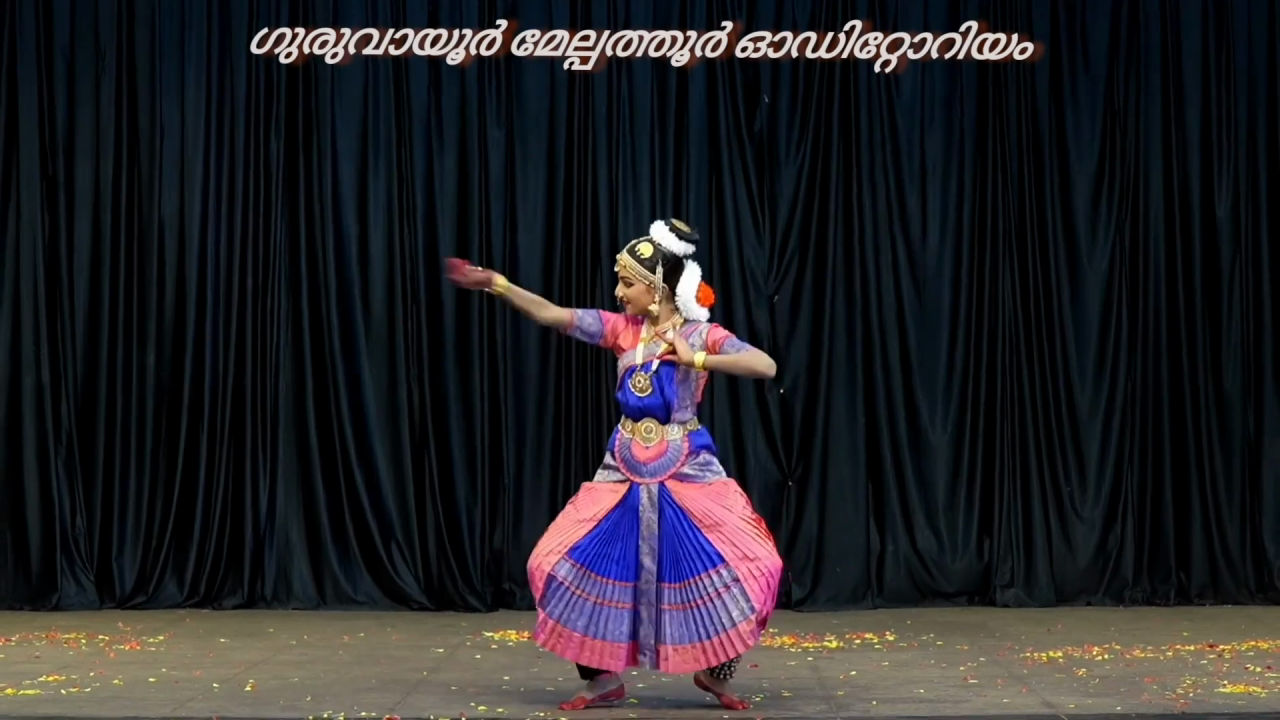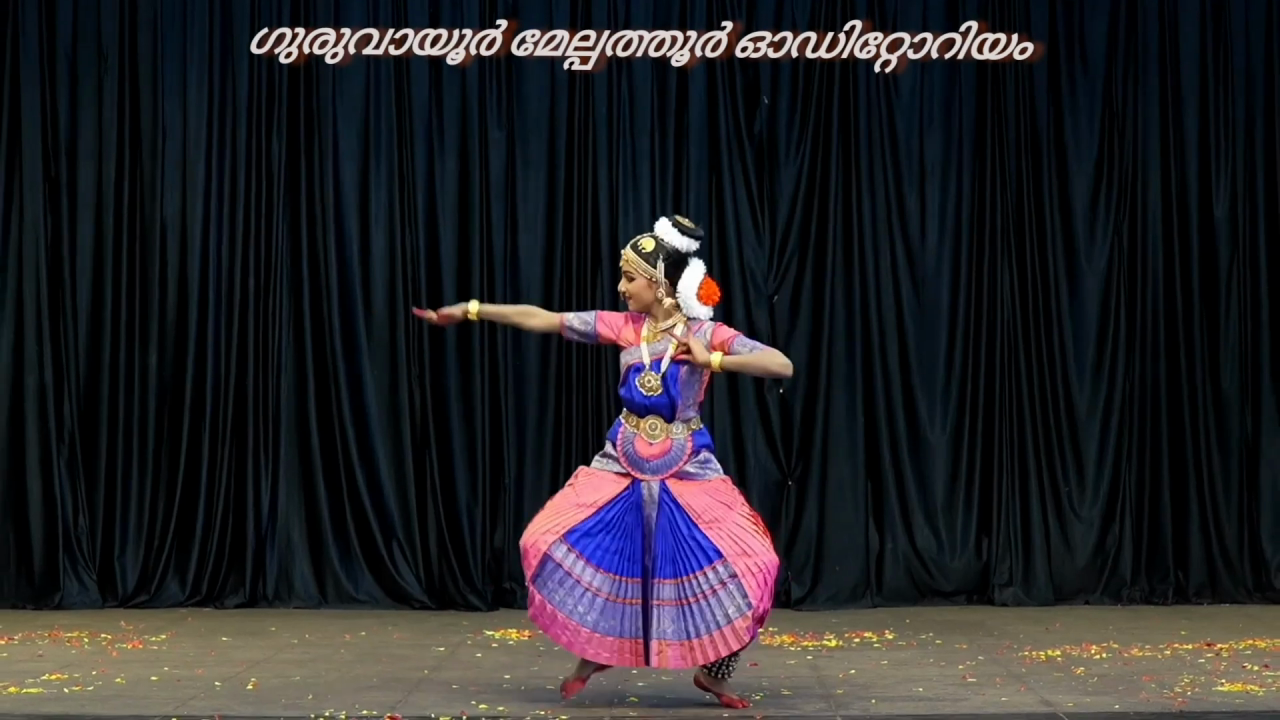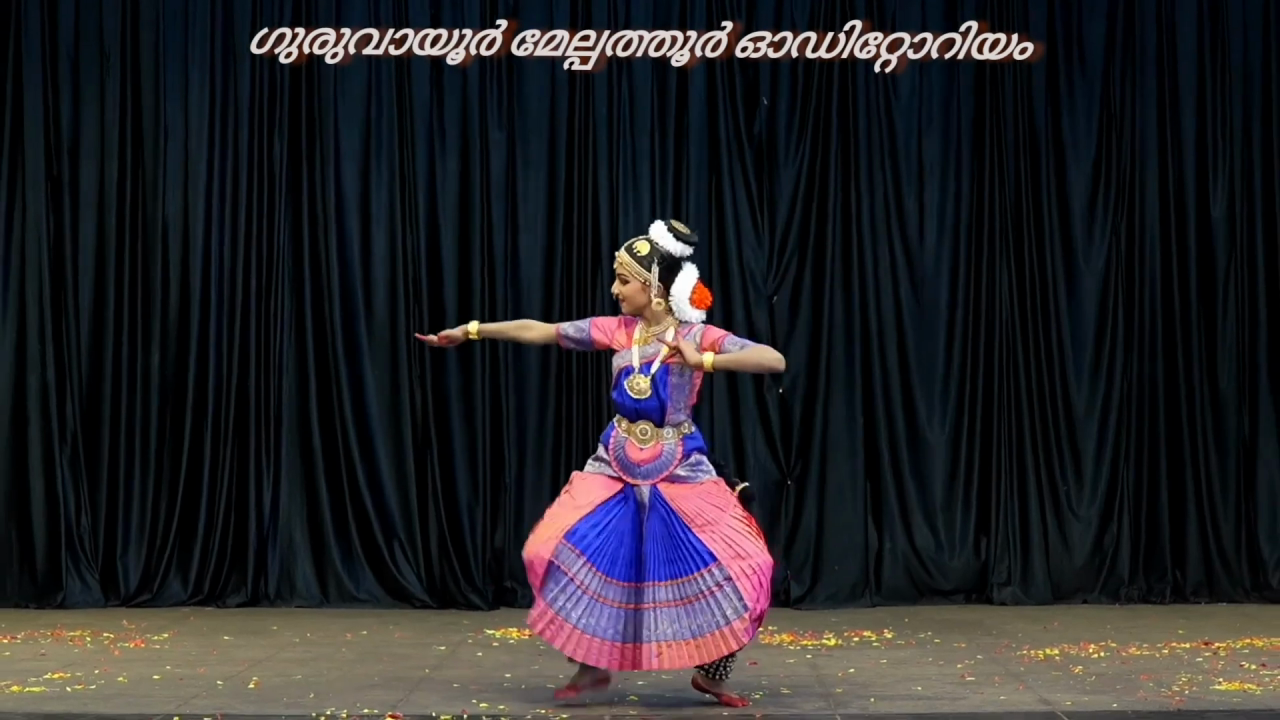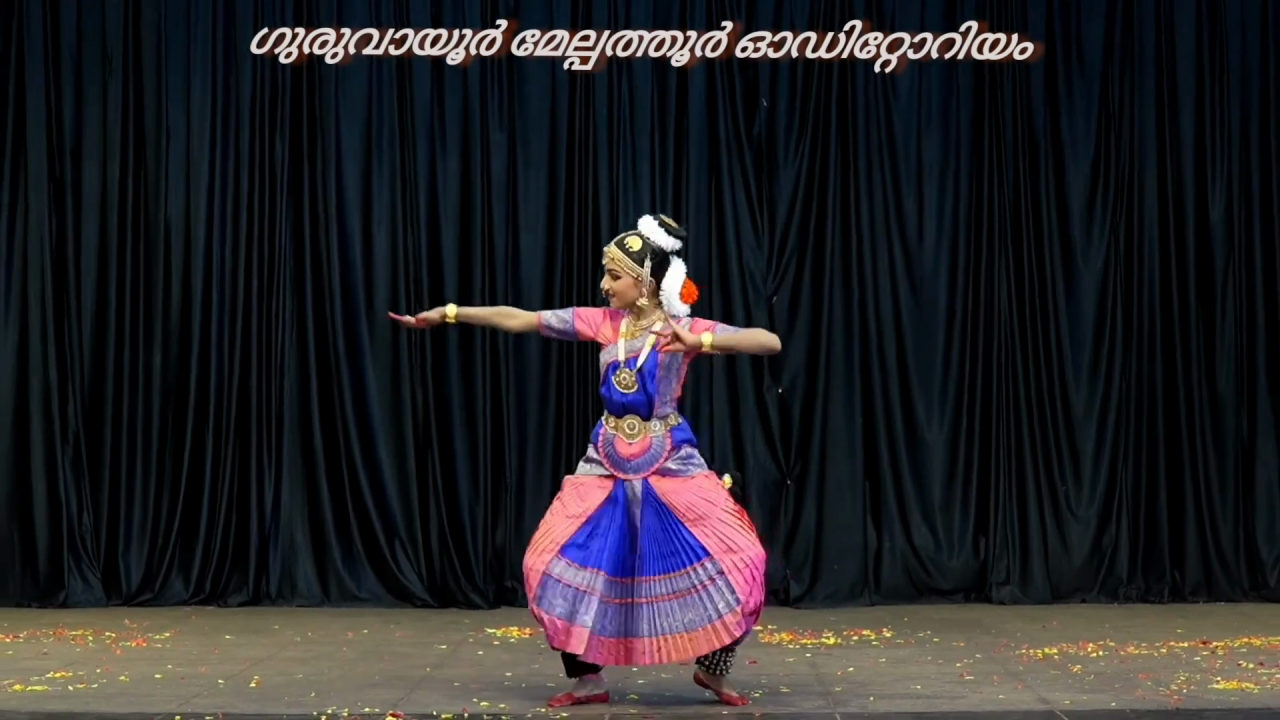
dt=0.1s
person 1, frame 1
left shoulder: (704, 336)
right shoulder: (618, 329)
left elbow: (766, 367)
right elbow: (551, 312)
left wrist: (694, 359)
right wrist: (495, 283)
left hip: (687, 474)
right hip: (623, 473)
left knee: (746, 567)
right knee: (561, 563)
left ankle: (715, 674)
right ankle: (602, 676)
person 1, frame 2
left shoulder: (707, 335)
right shoulder: (623, 326)
left elbow: (782, 366)
right elbow: (544, 320)
left wrist: (712, 361)
right wrist: (471, 311)
left hip: (686, 470)
right hip: (621, 466)
left knee: (745, 567)
right knee: (551, 545)
left ankle: (713, 671)
right ankle: (593, 656)
person 1, frame 3
left shoulder: (699, 336)
right shoulder: (616, 330)
left elbow: (775, 360)
right elbow: (541, 331)
left wrist: (703, 361)
right wrist: (471, 330)
left hip: (679, 473)
right hip: (614, 469)
left knee: (740, 569)
right knee: (554, 552)
left ankle: (711, 673)
right ankle: (592, 665)
person 1, frame 4
left shoulder: (685, 329)
right shoulder: (600, 322)
left elbow: (769, 342)
right elbow: (519, 319)
left wrist: (705, 342)
right wrist: (448, 312)
left hip: (671, 467)
right hip: (607, 466)
left knee: (725, 564)
right knee: (552, 564)
left ankle: (713, 669)
right ankle: (587, 677)
